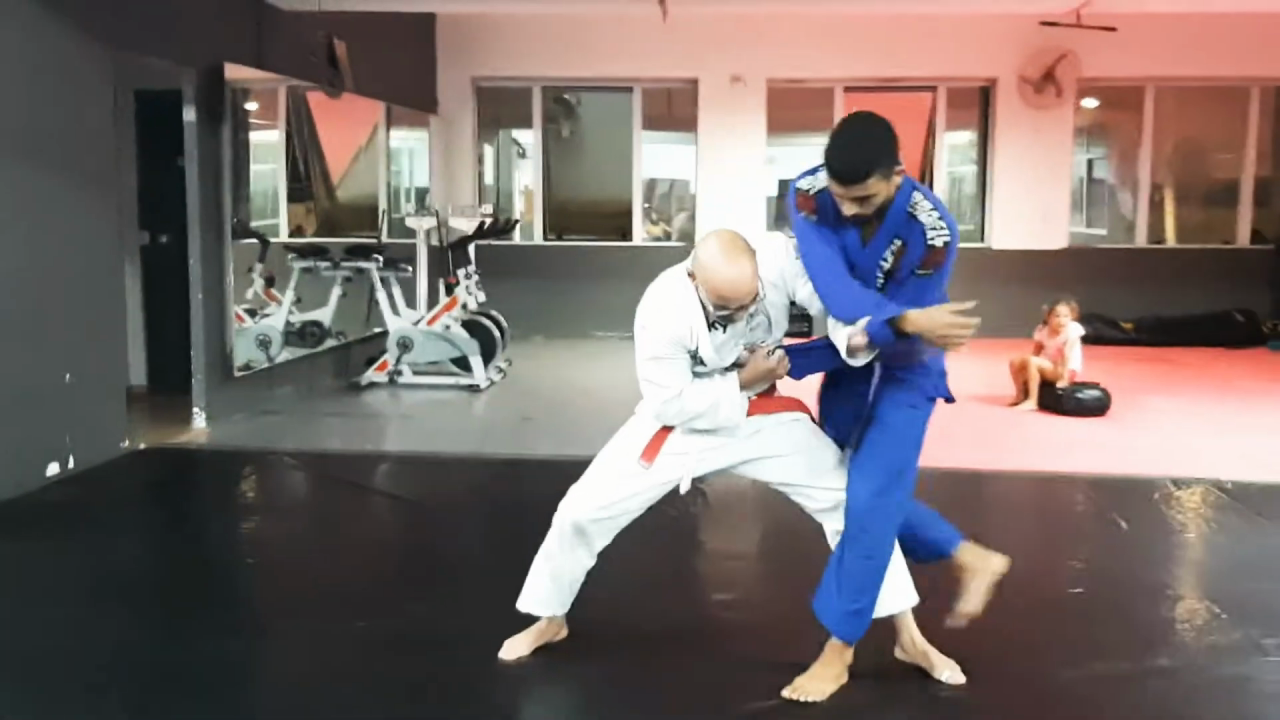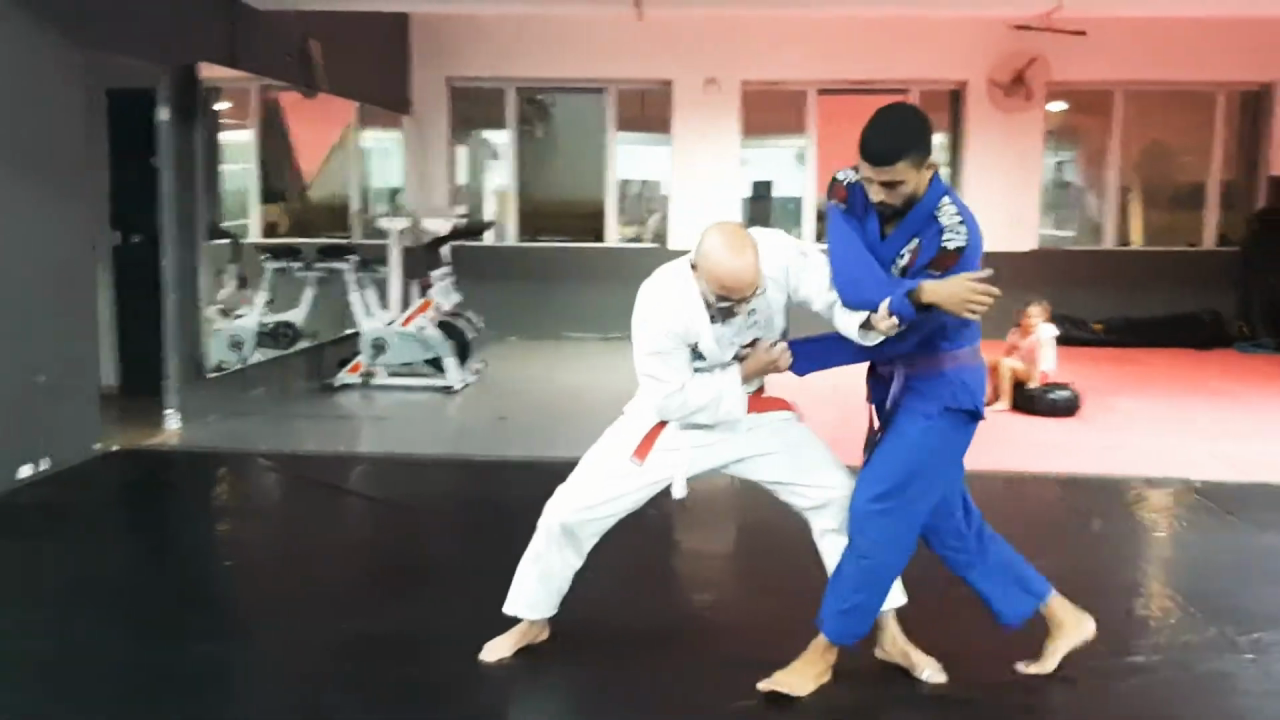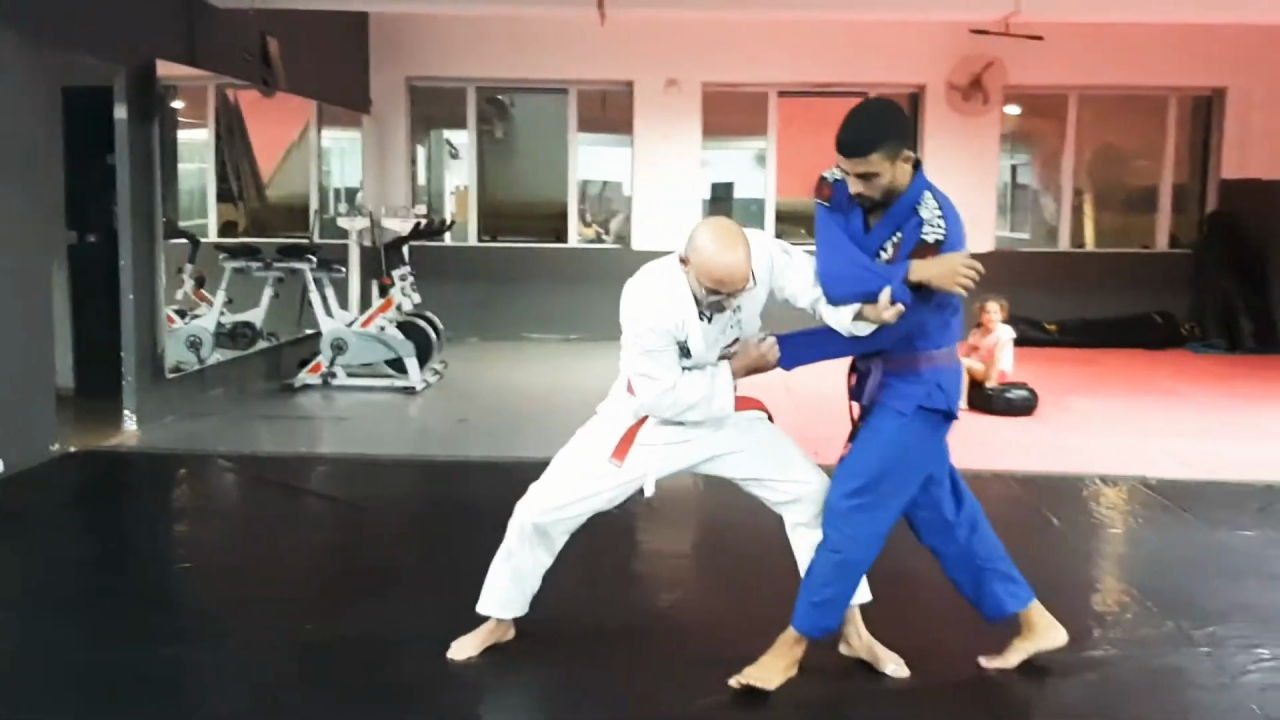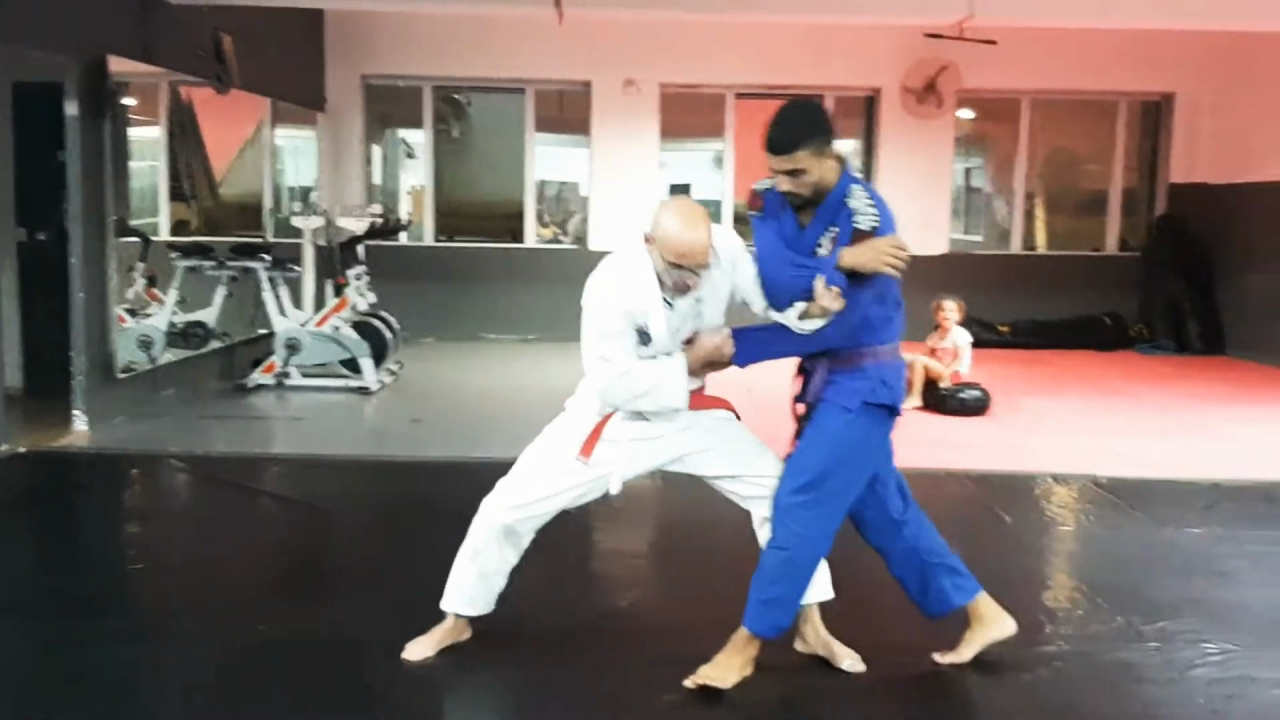
dt=0.2s
person 1, frame 1
left shoulder: (932, 231)
right shoulder: (810, 195)
left elbow: (887, 341)
right elbow: (836, 292)
left wrist: (784, 365)
right wrist: (904, 320)
left hip: (901, 374)
right hip: (843, 366)
left knee: (869, 502)
right knee: (847, 491)
left ankle: (839, 653)
right ankle: (969, 559)
person 1, frame 2
left shoulder: (953, 235)
right shoulder: (848, 191)
left elbow: (891, 337)
right elbow: (854, 287)
left wrist: (791, 356)
right wrist: (921, 295)
left hip: (938, 387)
right hip: (893, 381)
left knee: (878, 511)
right knee: (942, 517)
left ankle: (825, 651)
right ankle: (1059, 615)
person 1, frame 3
left shoulder: (935, 228)
right shoulder: (835, 192)
left elbow: (877, 329)
right elbow: (838, 285)
left wrist: (779, 352)
right wrist: (909, 277)
left hip: (916, 386)
right hip: (882, 378)
left knee: (853, 508)
right knee: (941, 510)
left ankle: (792, 645)
right ankle: (1035, 621)
person 1, frame 4
left shoulder: (866, 218)
right shoulder: (771, 200)
left elbow: (830, 327)
right elbow: (779, 286)
left wrist: (734, 347)
right wrist: (839, 264)
left hip: (861, 380)
right hip: (831, 378)
left knee: (801, 505)
right knee: (881, 506)
left ankle: (747, 643)
right ankle: (982, 612)
person 2, frame 1
left shoulder: (777, 259)
right shoulder: (662, 309)
right elbow: (669, 405)
left wrist: (857, 336)
right wrist: (741, 380)
left hip: (762, 412)
right hip: (683, 419)
right knee: (586, 508)
left ankle: (909, 638)
right ankle: (549, 621)
person 2, frame 2
left shoulder: (776, 253)
right shoulder: (661, 302)
left elbow: (837, 290)
right elbow: (671, 399)
left wrist: (871, 317)
right wrist: (744, 372)
left hip: (749, 414)
right hip: (671, 419)
left knee: (839, 496)
right knee: (574, 509)
left ankle: (891, 637)
right ankle: (532, 622)
person 2, frame 3
left shoulder: (762, 254)
right shoulder: (648, 297)
left elbow: (822, 289)
right elbow: (660, 397)
left wrist: (871, 309)
right wrist: (735, 370)
left hip: (723, 412)
right hip: (645, 417)
left knee: (810, 494)
right knee: (545, 508)
left ankle: (854, 633)
right ankle: (498, 622)
person 2, frame 4
left shoulder: (723, 249)
right shoulder: (612, 286)
left elbow: (770, 294)
right elbow: (615, 386)
left wrist: (812, 306)
right wrist: (688, 364)
left hip: (689, 411)
right hip: (612, 416)
left knee: (777, 489)
right knee: (512, 505)
left ankle: (810, 627)
right ankle: (457, 620)
